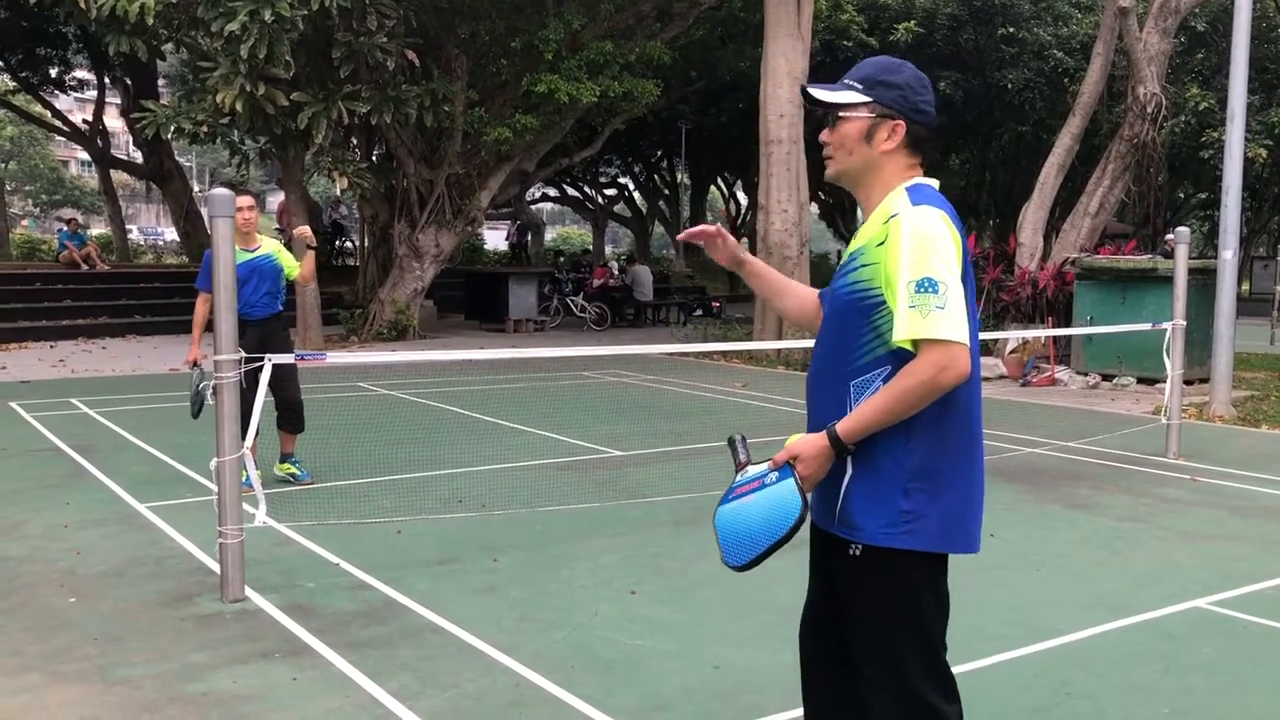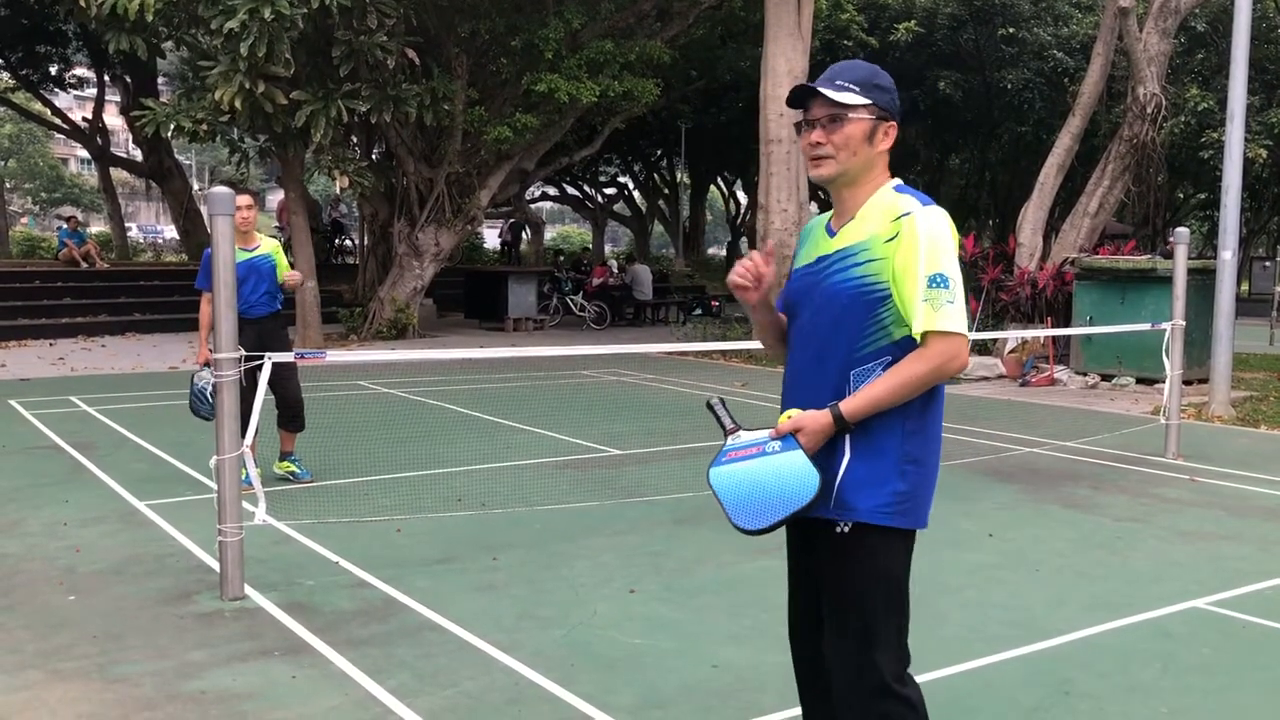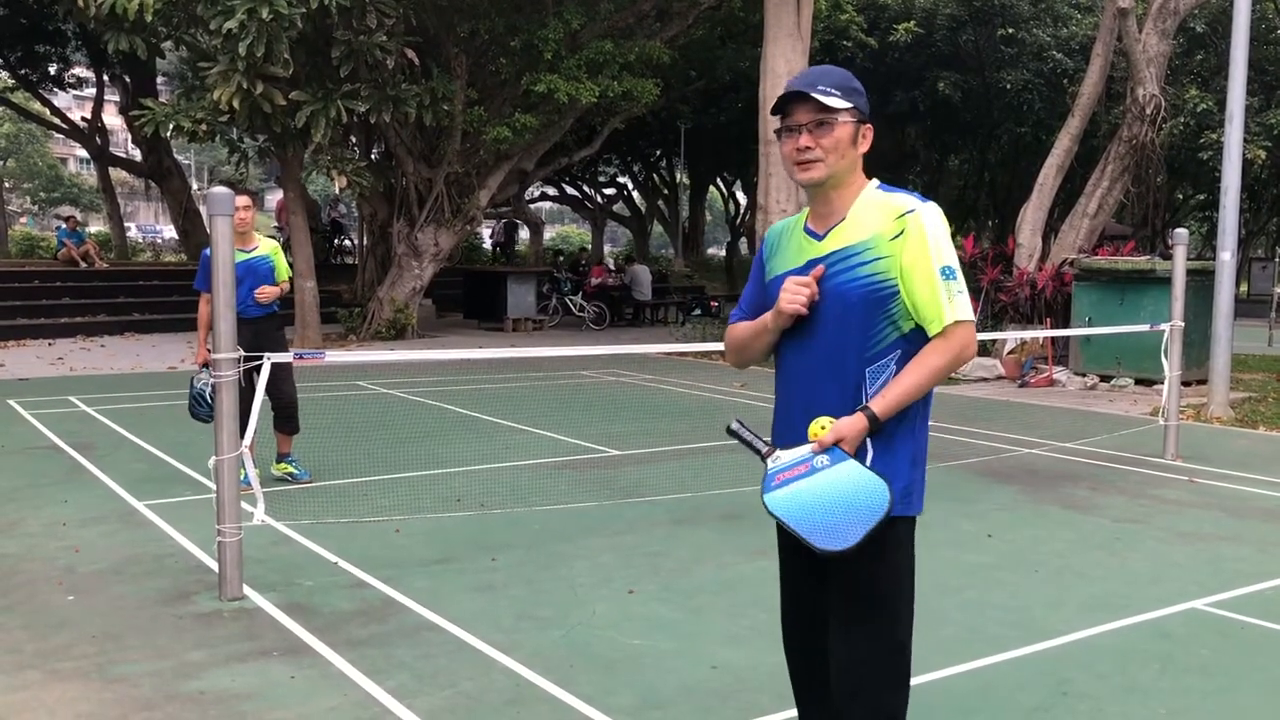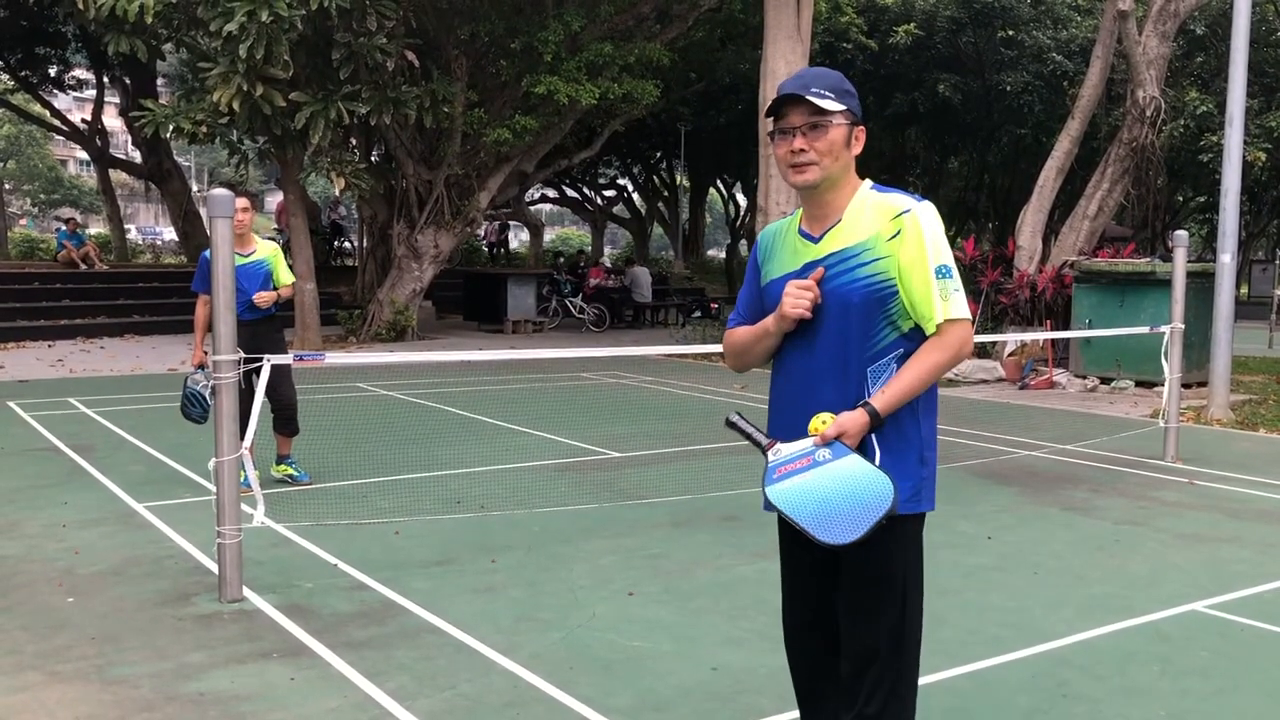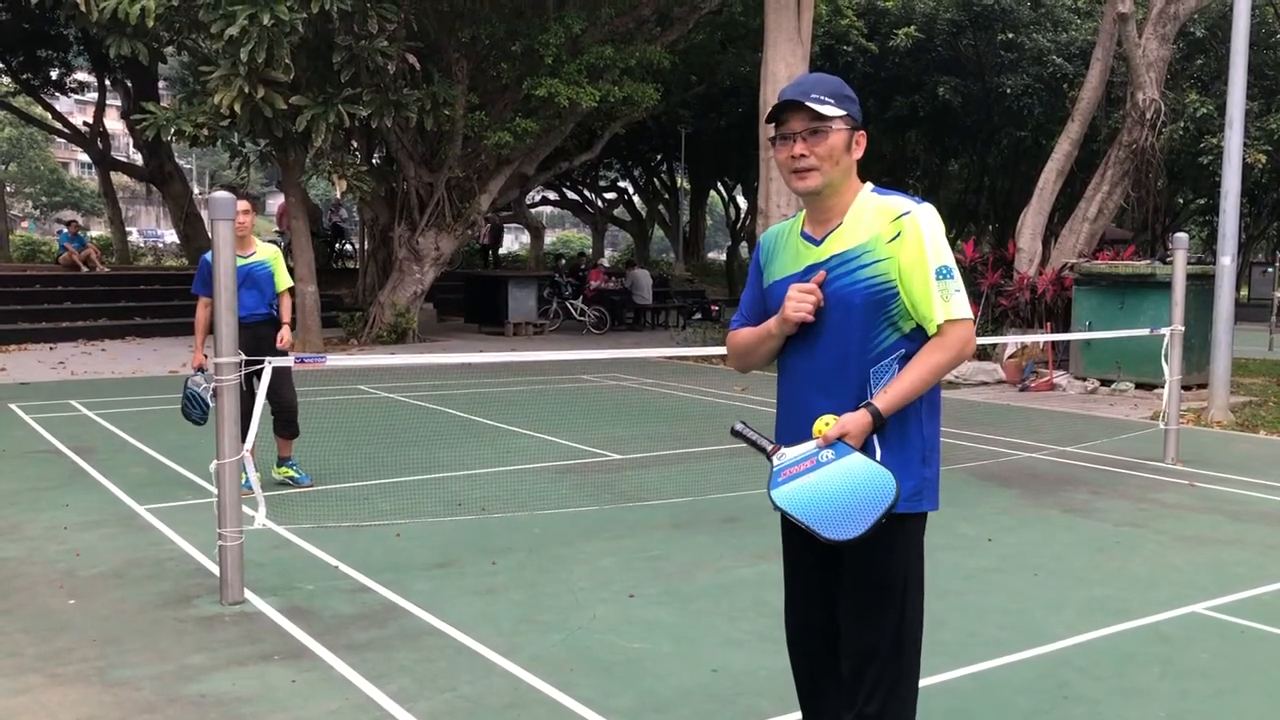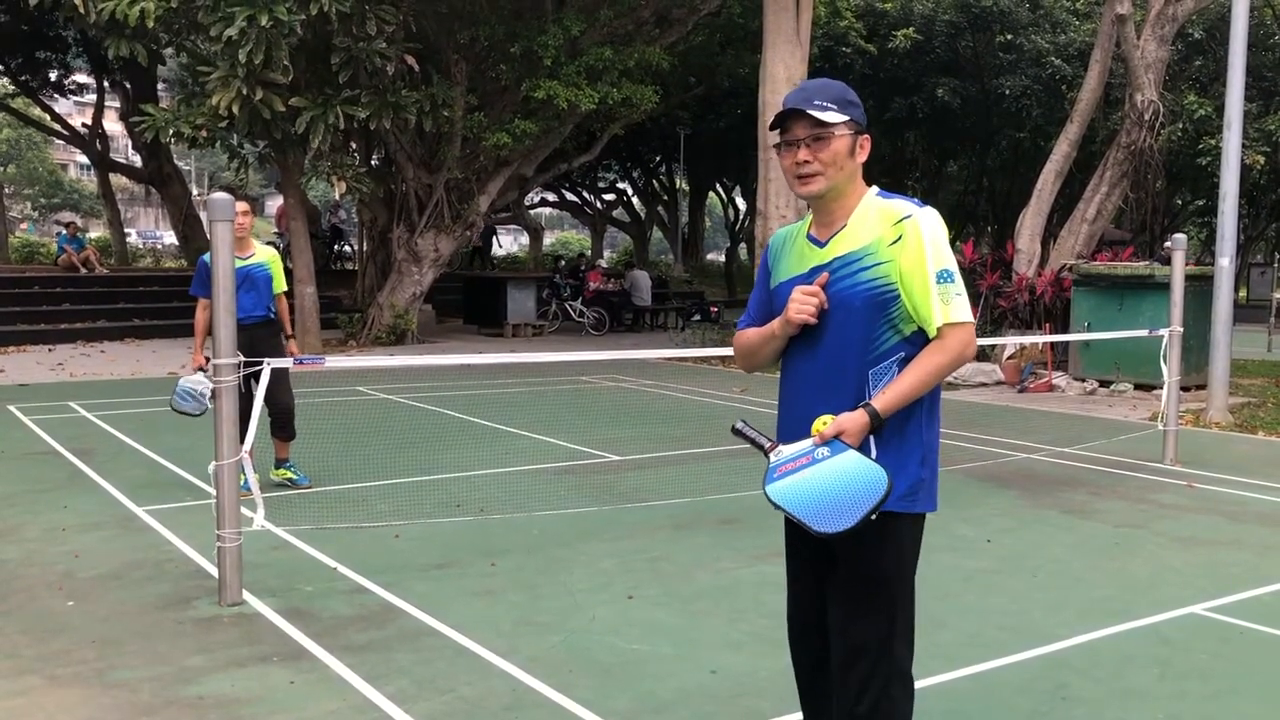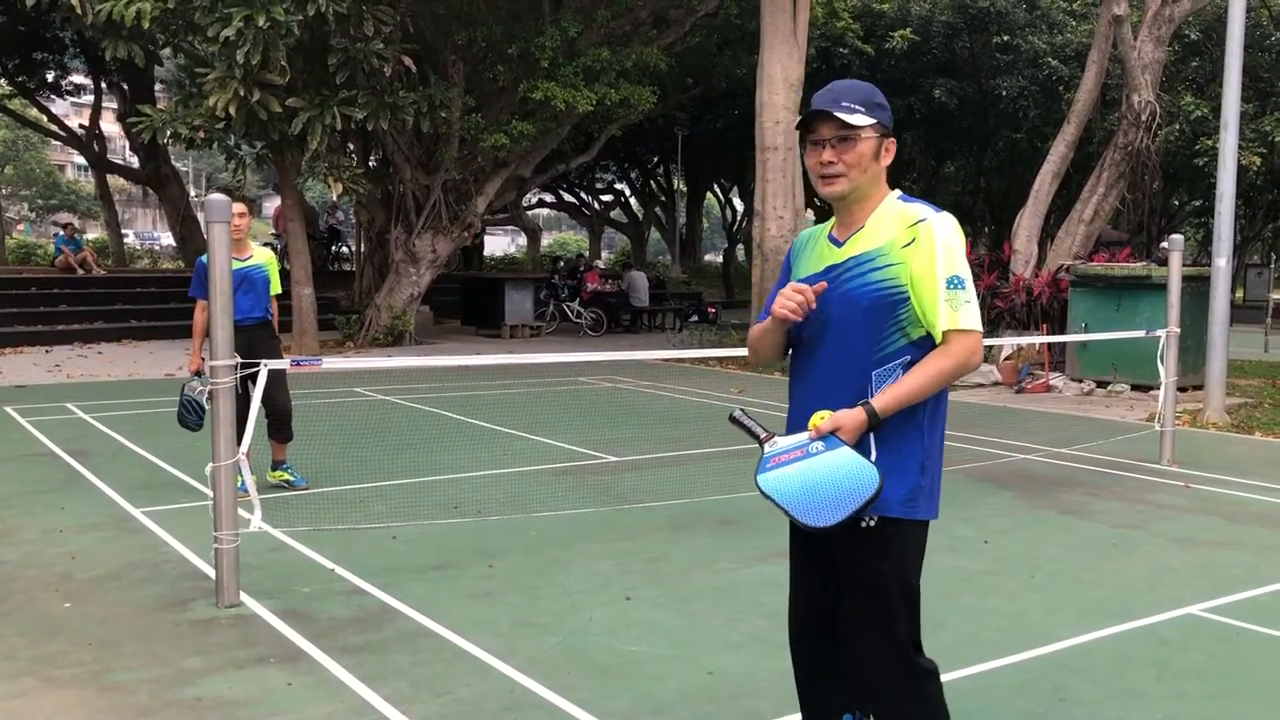
dt=0.3s
person 1, frame 1
left shoulder: (916, 221)
right shoulder: (878, 227)
left elbow: (947, 361)
right elbow: (830, 325)
left wrist: (834, 440)
right wrist: (742, 264)
left hip: (893, 509)
right hip: (846, 500)
right knee: (828, 663)
person 1, frame 2
left shoulder: (914, 222)
right shoulder: (814, 230)
left elbow: (948, 350)
left wrist: (835, 415)
right wrist: (758, 302)
left hip: (871, 490)
right hip: (814, 483)
right knee: (817, 657)
person 1, frame 3
left shoulder: (910, 219)
right shoulder: (778, 239)
left elbow: (958, 338)
right elbow: (737, 350)
left wrist: (868, 416)
right wrist: (776, 317)
left hip: (873, 483)
left knee: (866, 661)
right knee: (807, 649)
person 1, frame 4
left shoulder: (905, 219)
right shoulder: (771, 242)
left elbow: (955, 334)
right elbow: (735, 353)
left wrist: (868, 413)
right wrist: (777, 322)
left hip: (880, 480)
left knee: (876, 657)
right knee: (810, 651)
person 1, frame 5
left shoulder: (905, 221)
right shoulder: (773, 243)
left elbow: (958, 334)
right elbow: (739, 354)
left wrist: (871, 413)
right wrist: (781, 324)
left hip: (885, 481)
left knee: (876, 656)
right knee: (813, 648)
person 1, frame 6
left shoulder: (908, 224)
right shoulder: (781, 245)
left elbow: (957, 338)
right elbow: (746, 353)
left wrist: (868, 414)
right wrist: (783, 326)
left hip: (883, 482)
left knee: (869, 655)
right knee: (813, 646)
person 1, frame 7
left shoulder: (925, 229)
right shoulder: (804, 247)
left elbow: (964, 348)
right elbow: (763, 353)
left wrist: (867, 413)
right wrist: (778, 320)
left hip: (886, 488)
left knee: (889, 652)
right knee: (817, 644)
person 2, frame 1
left shoulder: (275, 247)
left elbow: (304, 279)
right elbow: (204, 301)
left wrist: (310, 246)
right wrist: (195, 344)
left hip: (275, 329)
right hip: (240, 333)
left knee: (291, 399)
right knee: (244, 404)
left ankle: (287, 461)
right ankle: (249, 468)
person 2, frame 2
left shoulder: (273, 247)
right shoulder: (215, 254)
left elbow: (286, 284)
right elbow: (208, 301)
left wrist: (295, 280)
right wrist: (203, 345)
left hip: (273, 327)
right hip: (239, 332)
left knee: (291, 397)
right knee: (243, 403)
left ankle: (286, 460)
right ankle: (249, 466)
person 2, frame 3
left shoulder: (271, 247)
right shoulder: (213, 254)
left elbow: (286, 283)
right elbow: (206, 302)
left wrist: (277, 291)
right wrist: (202, 345)
left hip: (269, 328)
right hip: (234, 332)
left knee: (286, 398)
right knee: (240, 403)
left ankle: (284, 461)
right ankle: (247, 467)
person 2, frame 4
left shoulder: (271, 250)
right shoulder: (211, 257)
left elbow: (289, 288)
right elbow: (204, 303)
left wrist: (274, 296)
right wrist: (198, 347)
left hip: (268, 331)
right hip: (233, 334)
left knee: (285, 399)
right knee: (240, 405)
left ankle: (283, 463)
right ankle: (247, 468)
person 2, frame 5
left shoulder: (272, 253)
right shoulder: (212, 260)
left elbow: (284, 295)
right elbow: (204, 306)
left wrist: (286, 327)
right wrist: (198, 349)
left hip: (269, 334)
right hip: (234, 337)
left knee: (286, 401)
right knee: (241, 407)
left ankle: (284, 465)
right ankle: (248, 471)
person 2, frame 6
left shoulder: (270, 255)
right shoulder: (210, 261)
right elbow: (204, 308)
left wrist: (289, 337)
right wrist: (198, 351)
left hip: (266, 335)
right hip: (231, 339)
left knee: (283, 403)
right knee: (239, 409)
left ankle: (282, 466)
right ankle: (246, 472)
person 2, frame 7
left shoulder: (267, 257)
right shoulder: (208, 262)
right elbow: (202, 310)
left wrist: (276, 339)
right wrist: (195, 353)
left hip: (263, 337)
right hip: (229, 340)
left knee: (280, 405)
right knee: (236, 411)
left ankle: (279, 468)
right ankle: (243, 474)
